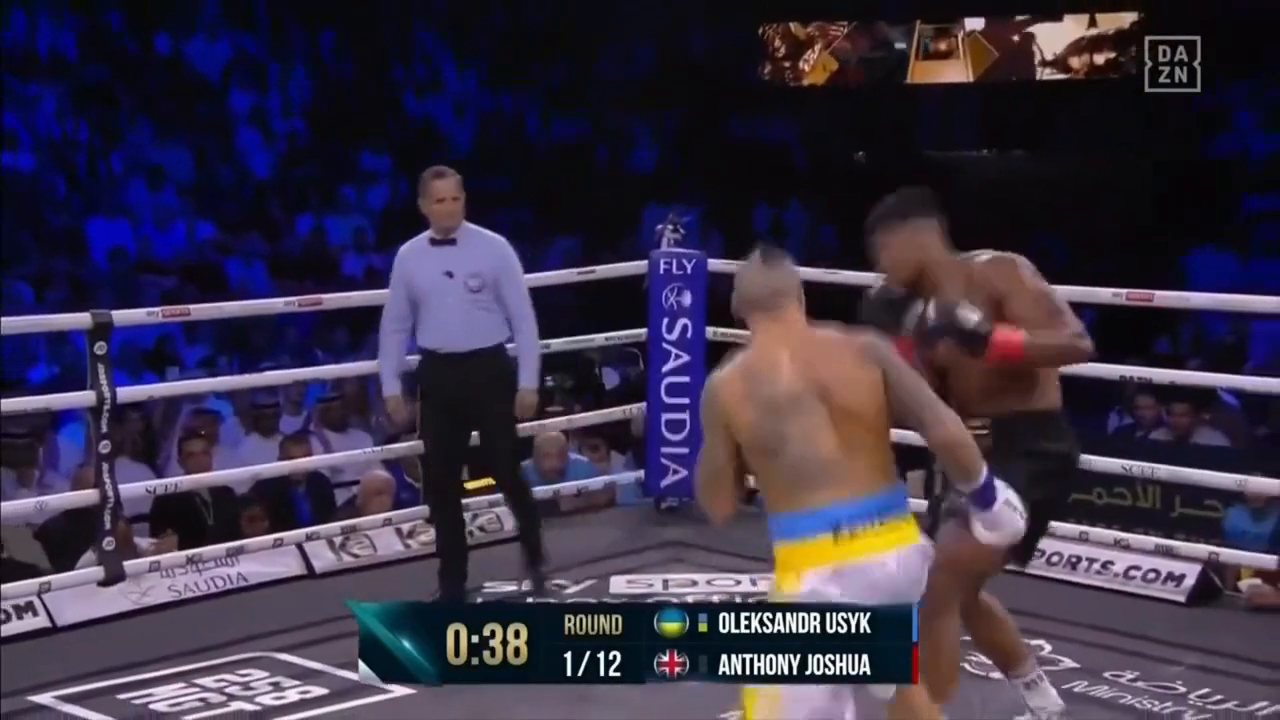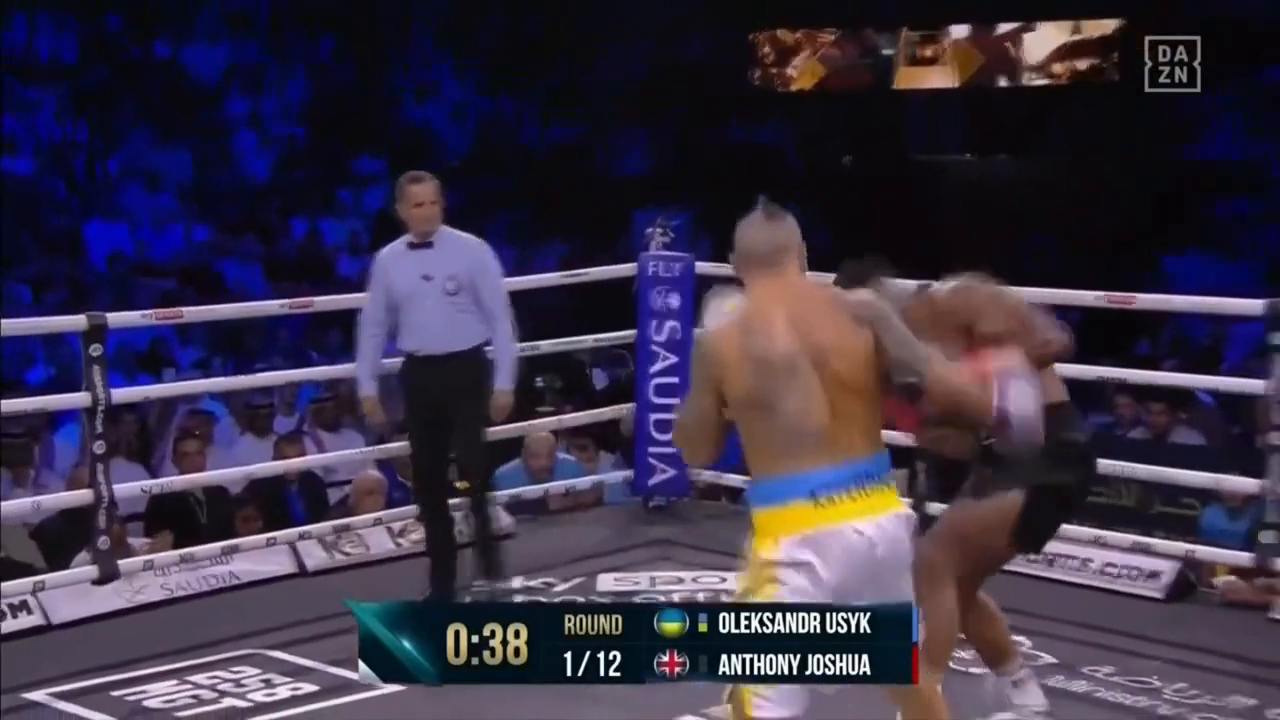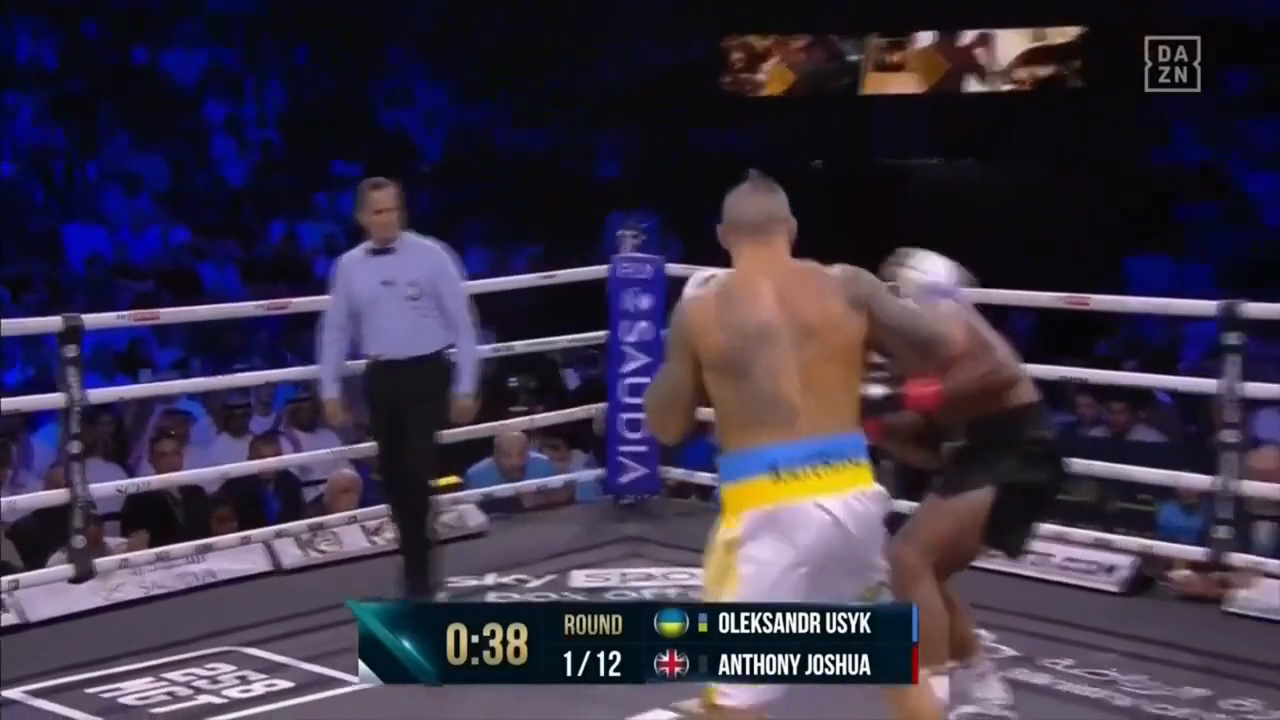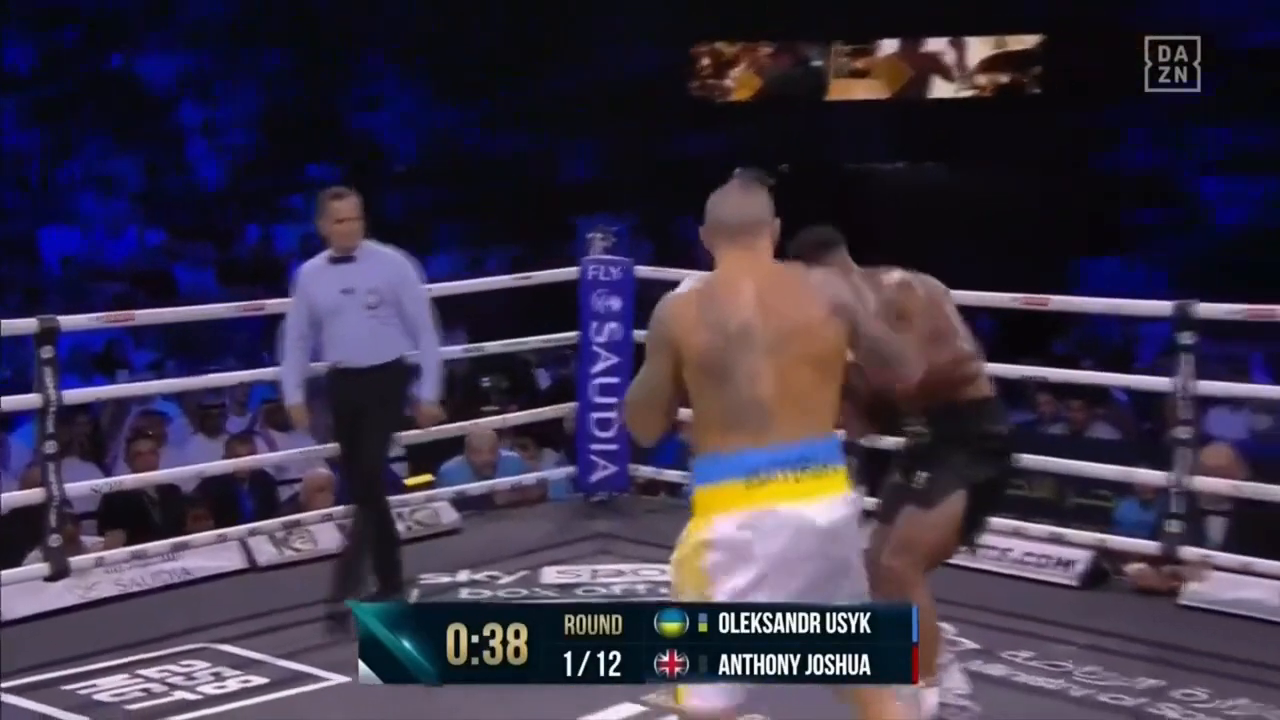
dt=0.2s
person 1, frame 1
left shoulder: (727, 387)
right shoulder: (866, 351)
left elbow: (718, 504)
right elbow: (946, 434)
right wrist: (983, 488)
left hip: (820, 566)
right hip: (899, 547)
person 1, frame 2
left shoulder: (718, 342)
right shoulder: (860, 312)
left elbow: (695, 451)
right elbow: (947, 385)
right wrist: (995, 398)
left hip: (797, 534)
right hip: (882, 517)
person 1, frame 3
left shoulder: (699, 310)
right shoulder: (848, 286)
left elbow: (666, 426)
right elbow: (934, 342)
left hip: (765, 508)
right hip: (850, 495)
person 1, frame 4
left shoulder: (681, 312)
right shoulder: (828, 294)
left elbow: (645, 426)
right elbow: (902, 372)
left hip: (738, 514)
right hip: (826, 502)
person 2, frame 1
left shoulder: (996, 272)
right shoulder: (928, 304)
left elbow: (1071, 340)
left wrist: (986, 340)
right wrist: (896, 339)
left hip: (1037, 453)
right hip: (990, 449)
left knee: (935, 593)
right knee: (960, 586)
person 2, frame 2
left shoulder: (956, 301)
right shoulder: (920, 336)
left elbow: (1053, 342)
right elbow: (944, 434)
left hip: (1050, 450)
right hip: (1010, 450)
left knee: (935, 556)
right knee: (958, 582)
person 2, frame 3
left shoulder: (926, 313)
right shoulder: (898, 348)
left elbow: (1000, 372)
right elbow: (929, 443)
left wrist: (916, 395)
right wrist: (874, 419)
left hip: (1021, 448)
right hip: (980, 447)
left knee: (908, 559)
right knee: (924, 569)
person 2, frame 4
left shoulder: (904, 290)
left elbow: (961, 364)
right elbow: (872, 411)
left hip: (971, 440)
right hip: (927, 439)
left knee: (900, 564)
right knee: (885, 567)
person 3, frame 1
left shoulder: (493, 248)
right shoulder: (408, 257)
left elbow: (523, 318)
right elbow: (394, 325)
left wrist: (528, 382)
right wrist: (391, 385)
left hip: (487, 368)
right hip: (438, 373)
left knee: (506, 468)
right knee: (440, 479)
left ankle: (535, 562)
right ankle: (453, 581)
person 3, frame 2
left shoulder: (471, 251)
right shoulder: (387, 261)
left elbow: (500, 319)
right elbow: (373, 326)
left wrist: (504, 383)
right wrist: (367, 386)
left hip: (465, 370)
right hip: (419, 374)
left knee: (472, 469)
right knee: (427, 479)
left ankle: (488, 565)
right ankle: (442, 579)
person 3, frame 3
left shoulder: (432, 256)
right shoulder: (349, 267)
left elbow: (461, 322)
right elbow: (335, 331)
left wrist: (465, 386)
right wrist: (330, 390)
left hip: (426, 374)
right hip: (382, 378)
left knee: (416, 473)
right knee: (395, 479)
left ankle: (416, 575)
right ankle: (417, 578)
person 3, frame 4
left shoulder: (393, 264)
right shoulder: (309, 275)
left elbow: (424, 330)
right elbow: (296, 339)
left wrist: (429, 393)
right wrist: (294, 395)
left hip: (385, 380)
right hip: (343, 385)
left knee: (364, 482)
right knee: (365, 483)
left ankle: (343, 589)
right ankle: (389, 577)
